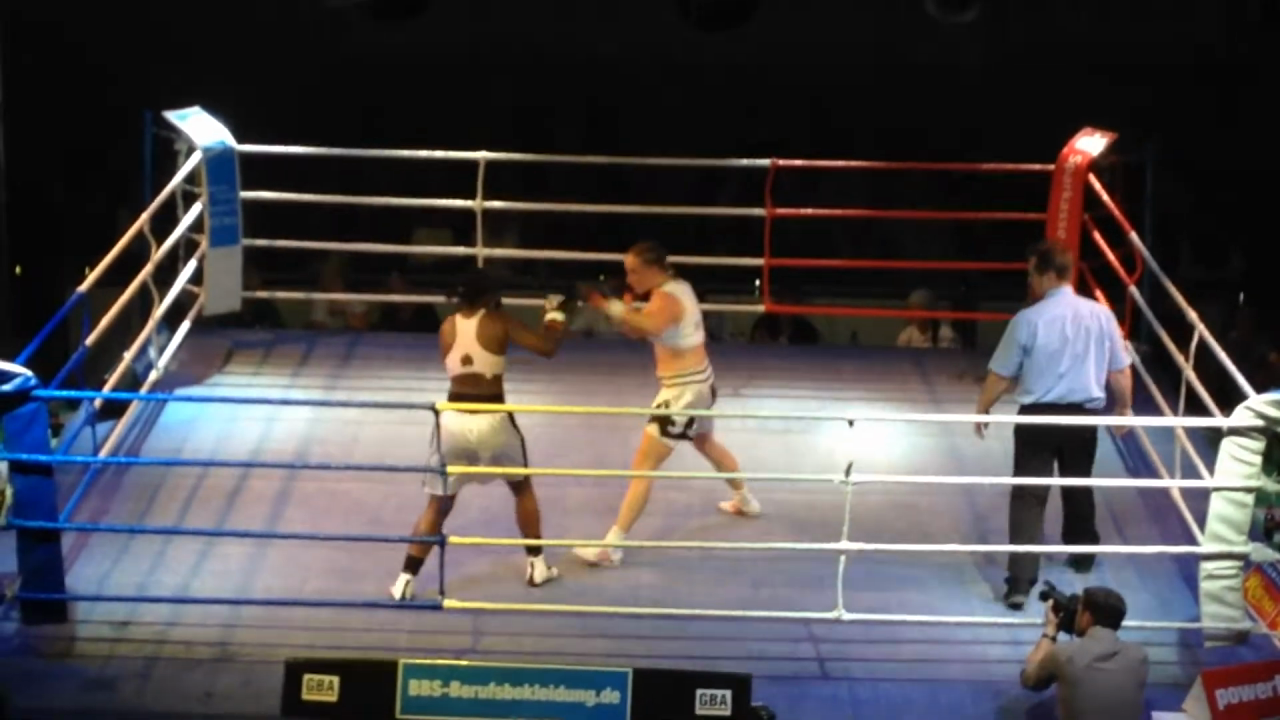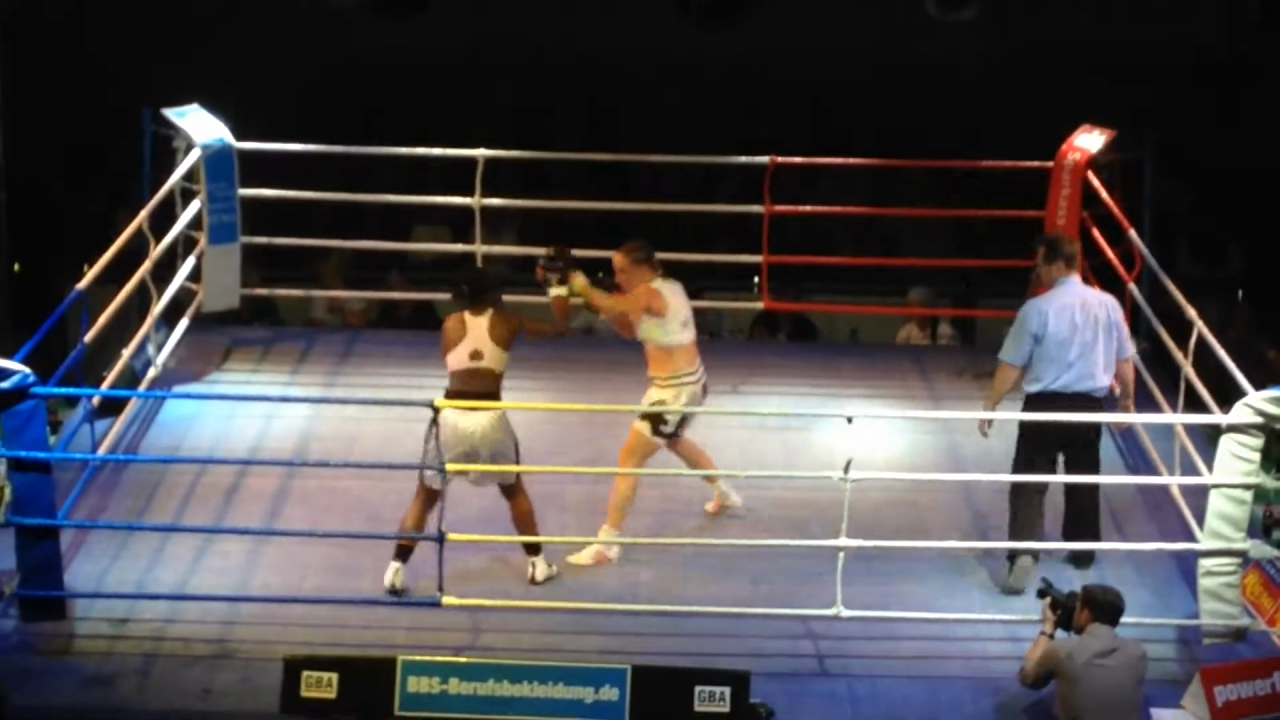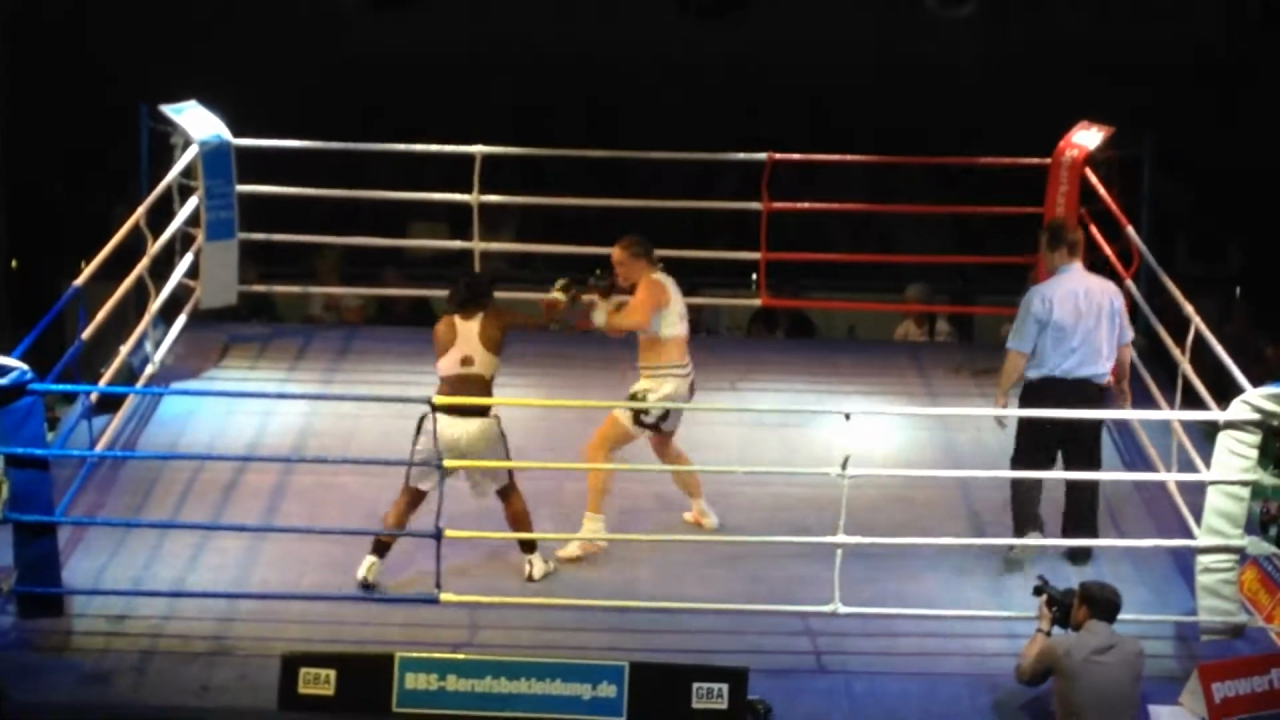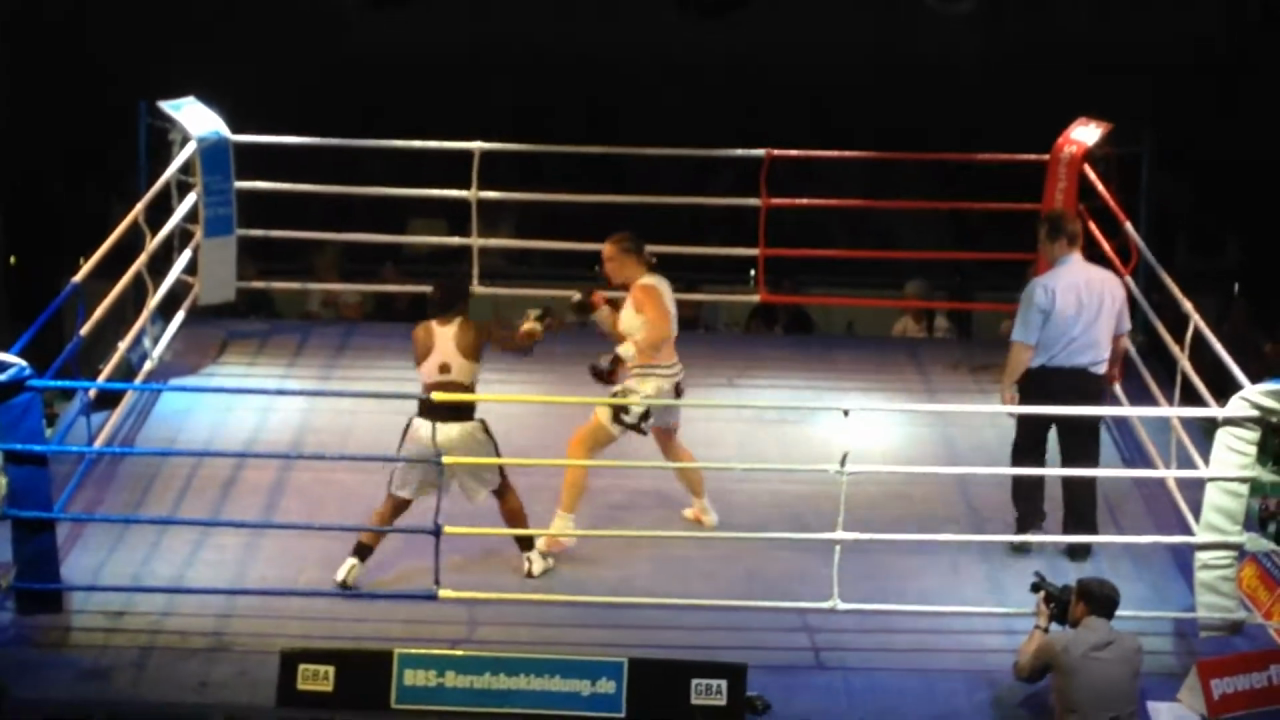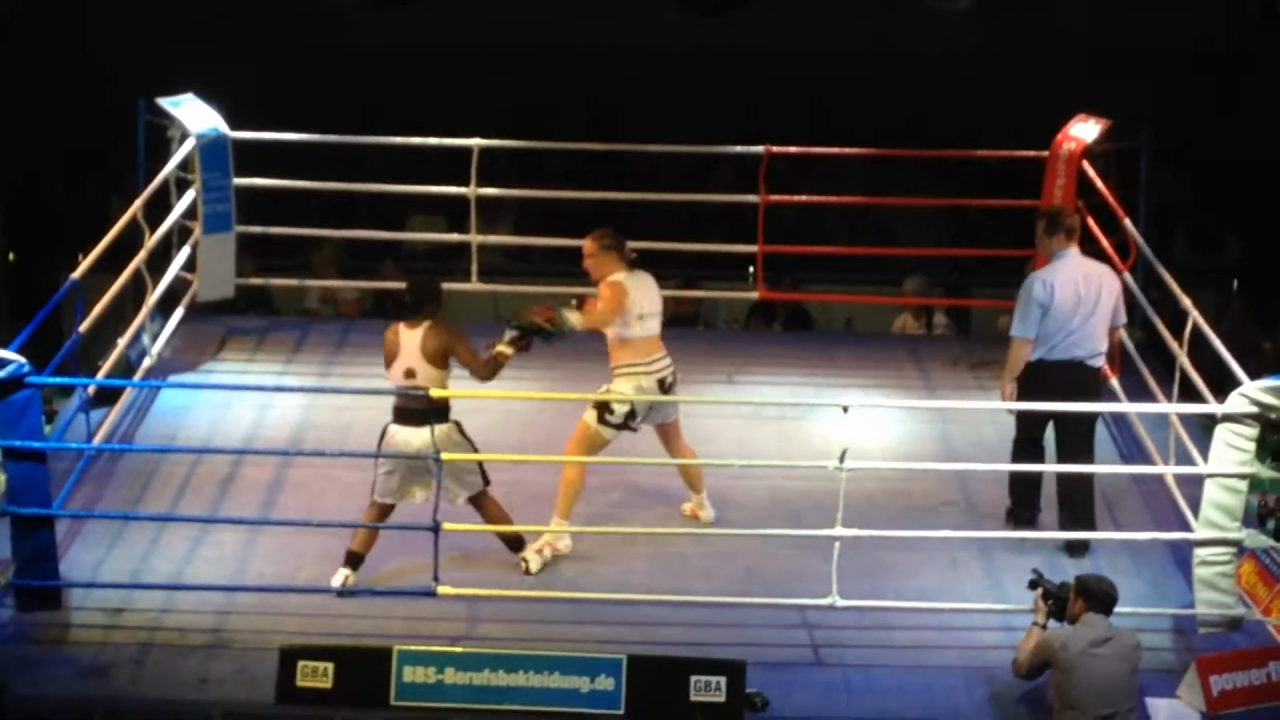
dt=0.1s
person 1, frame 1
left shoulder: (1028, 319)
right shoulder: (1101, 314)
left elbow: (1001, 375)
right elbow: (1120, 371)
left wrist: (982, 409)
right wrist: (1124, 407)
left hip: (1037, 418)
right hip: (1084, 417)
left knee: (1027, 498)
right knee: (1078, 488)
left ankle: (1021, 580)
right ankle: (1082, 553)
person 1, frame 2
left shoulder: (1037, 308)
right shoulder: (1108, 304)
left elbow: (1011, 366)
right elbow: (1125, 361)
left wrist: (990, 404)
right wrist: (1127, 398)
left hip: (1043, 406)
right hip: (1090, 406)
left knee: (1028, 483)
right knee: (1083, 481)
left ankle: (1023, 554)
right ankle: (1082, 550)
person 1, frame 3
left shoulder: (1041, 295)
right shoulder: (1110, 292)
left elbow: (1019, 353)
right elbow: (1124, 347)
left wrist: (1001, 394)
right wrist: (1123, 383)
left hip: (1044, 392)
right hip: (1091, 392)
left knee: (1028, 464)
right knee: (1084, 471)
left ankle: (1029, 529)
right ankle: (1081, 544)
person 1, frame 4
left shoulder: (1043, 286)
right shoulder: (1111, 282)
left elbow: (1024, 344)
right elbow: (1120, 336)
left wrist: (1008, 384)
right wrist: (1112, 368)
left hip: (1044, 380)
right hip: (1089, 382)
left knee: (1027, 452)
right knee: (1082, 461)
left ankle: (1029, 524)
right ankle: (1080, 539)
person 1, frame 5
left shoulder: (1041, 280)
right shoulder: (1107, 276)
left elbow: (1024, 339)
right elbow: (1115, 328)
left wrist: (1008, 380)
left hip: (1042, 374)
right hip: (1086, 375)
left knee: (1028, 446)
right knee: (1078, 456)
left ankle: (1023, 515)
right ankle: (1078, 535)
person 2, frame 1
left shoulder: (667, 297)
right shoulder: (664, 291)
left elbow: (650, 326)
right elbow: (640, 327)
left wrist: (610, 307)
right wrist: (623, 310)
left hip: (684, 391)
right hip: (697, 384)
left knee: (643, 466)
right knee: (707, 444)
left ankle: (611, 546)
right ankle: (745, 499)
person 2, frame 2
left shoulder: (652, 293)
right shoulder: (659, 289)
left elbow: (616, 307)
right elbow: (627, 323)
left wrist: (580, 284)
right wrist: (609, 302)
left hip: (675, 390)
right hip: (689, 384)
left knee: (628, 462)
right knee: (680, 442)
left ankle: (606, 545)
right ankle: (723, 494)
person 2, frame 3
left shoulder: (653, 286)
right shoulder: (652, 285)
left elbow: (639, 320)
right elbow: (619, 327)
left wrist: (598, 317)
right wrist: (602, 310)
left hip: (661, 383)
right hip: (676, 379)
left knee: (598, 448)
right knee: (664, 447)
left ankle: (592, 532)
right ankle: (703, 510)
person 2, frame 4
left shoulder: (645, 289)
right shoulder: (650, 286)
left elbow: (661, 332)
right elbow: (618, 330)
left wrist: (621, 355)
right wrist: (599, 312)
left hip: (644, 386)
right hip: (669, 380)
left knee: (579, 448)
right knee: (671, 447)
left ankle: (561, 530)
right ankle: (704, 510)
person 2, frame 5
left shoulder: (612, 286)
right shoulder: (644, 280)
left elbow: (605, 317)
left wrist: (563, 317)
right wrist: (586, 312)
left hip: (632, 384)
right hip: (661, 375)
left knee: (575, 454)
right knee: (674, 442)
left ankle: (558, 536)
right ankle: (702, 506)
person 3, frame 1
left shoulder: (447, 326)
right shoulder: (499, 322)
right elbow: (547, 347)
right wrist: (557, 312)
left hip: (453, 421)
right hip: (493, 421)
left knee: (437, 505)
right knee: (522, 489)
left ankle: (406, 580)
right ankle: (536, 565)
person 3, frame 2
left shoulder: (451, 323)
right shoulder: (506, 319)
right elbow: (557, 329)
right wrist: (559, 289)
left hip: (451, 419)
right hip: (491, 420)
left knee: (425, 497)
right knee: (514, 492)
left ankle: (396, 569)
right ankle: (537, 564)
person 3, frame 3
left shoulder: (442, 327)
right shoulder: (496, 321)
right elbow: (543, 321)
left hip: (441, 422)
right hip: (480, 425)
left knee: (409, 497)
right knee: (508, 492)
left ankle: (372, 564)
right ankle: (534, 562)
person 3, frame 4
left shoulder: (419, 332)
right shoulder: (475, 330)
right elbow: (525, 343)
right wrist: (535, 323)
left hip: (423, 427)
right hip: (463, 429)
left knee: (393, 504)
right knee: (503, 491)
left ankle: (352, 566)
right ankle: (532, 558)
person 3, frame 5
left shoulder: (391, 335)
right shoulder: (446, 335)
right elbow: (484, 373)
right wrist: (507, 346)
left hip: (399, 432)
right hip: (439, 432)
left knee: (379, 508)
right knee: (481, 498)
left ankle: (345, 573)
right ankle: (527, 557)
